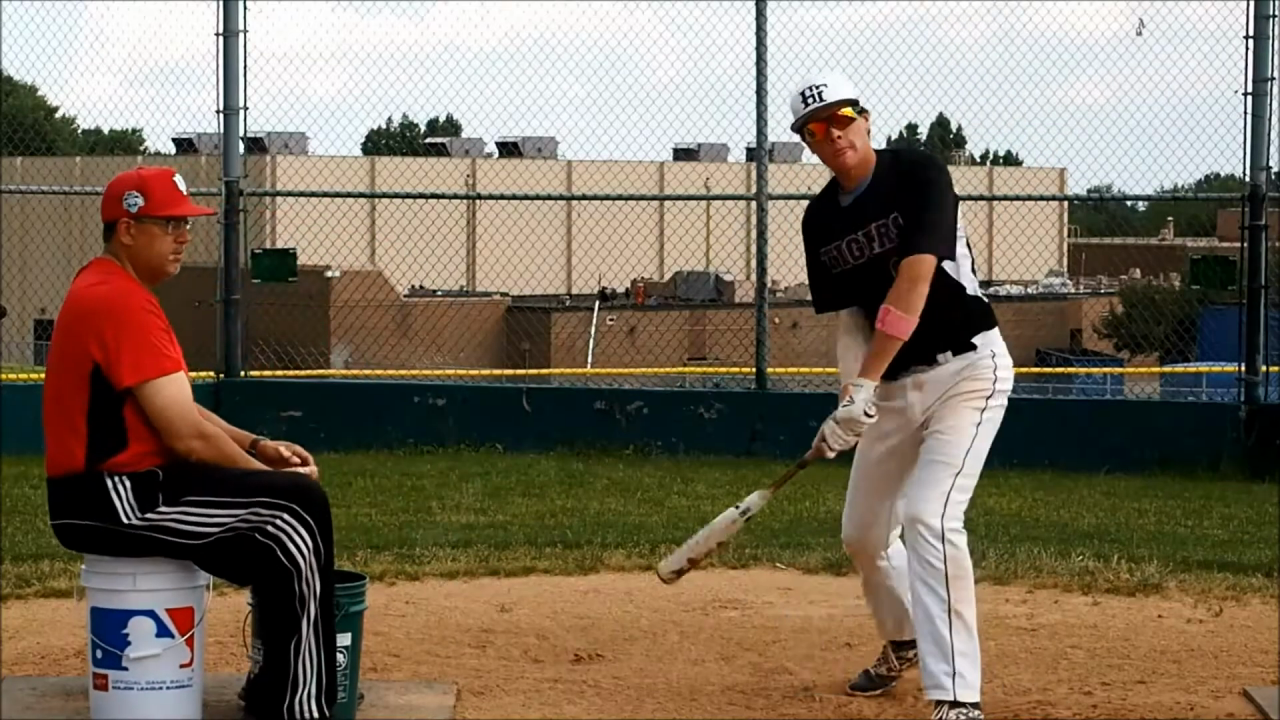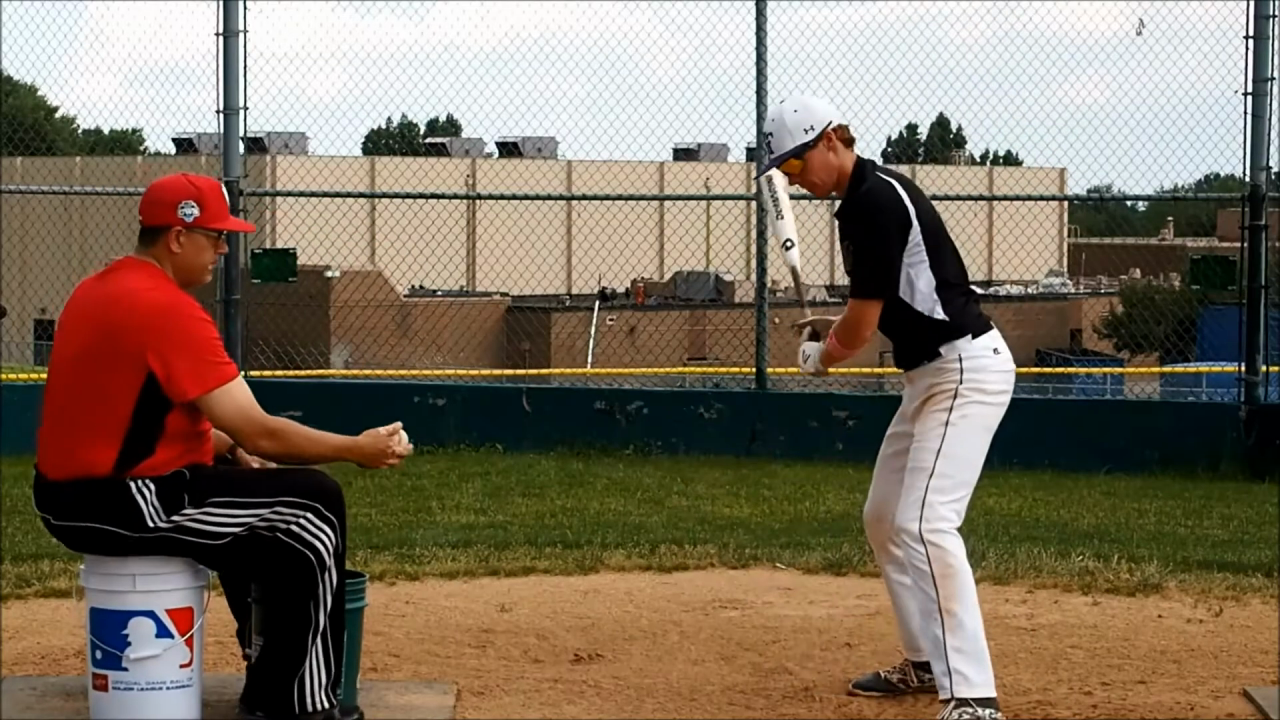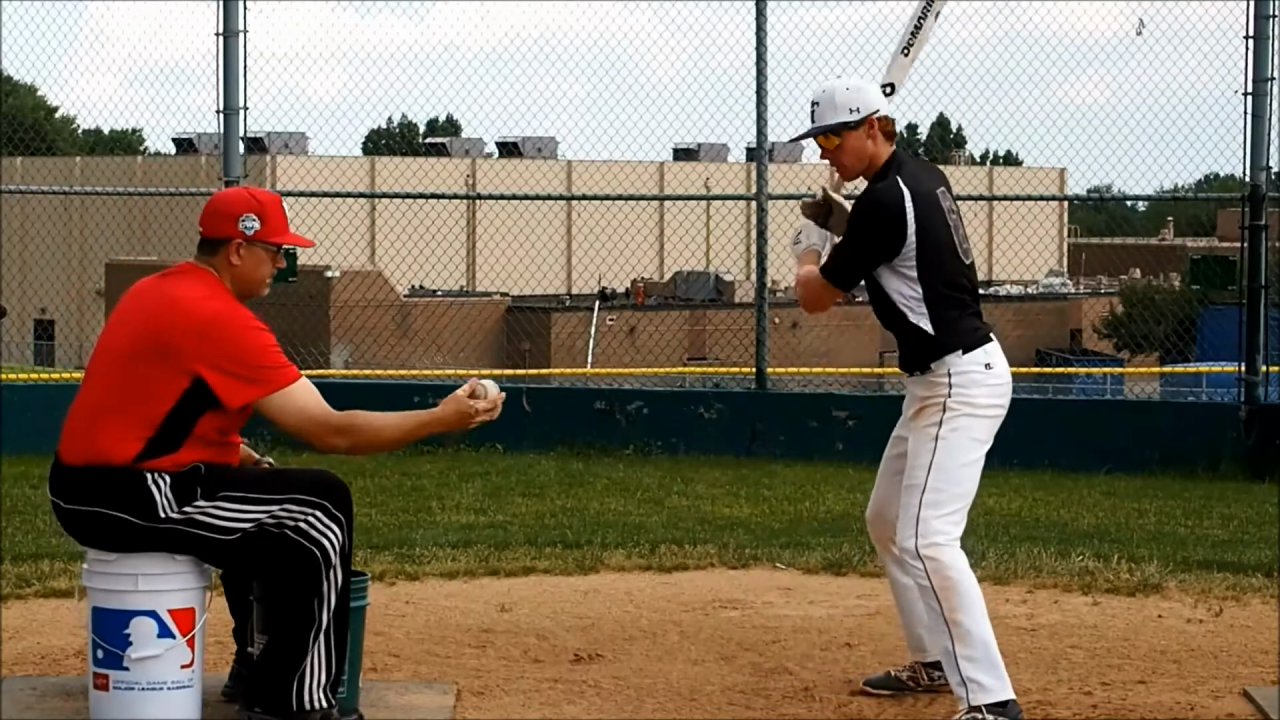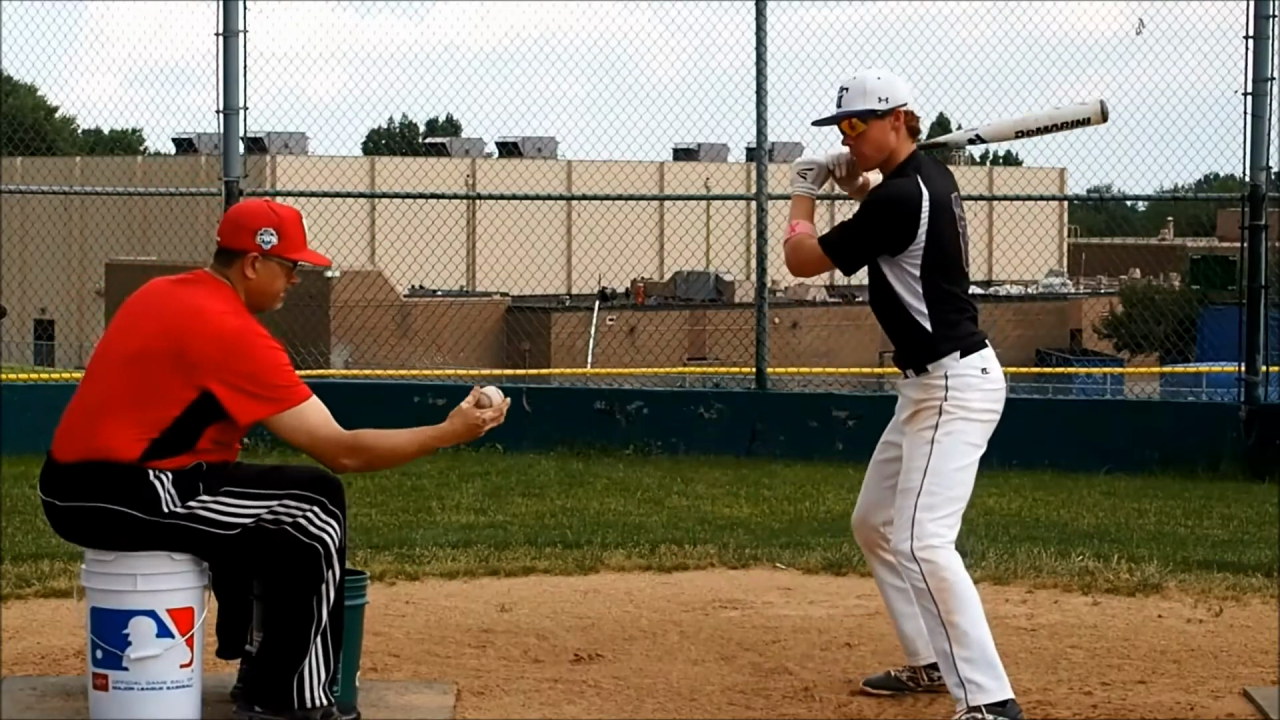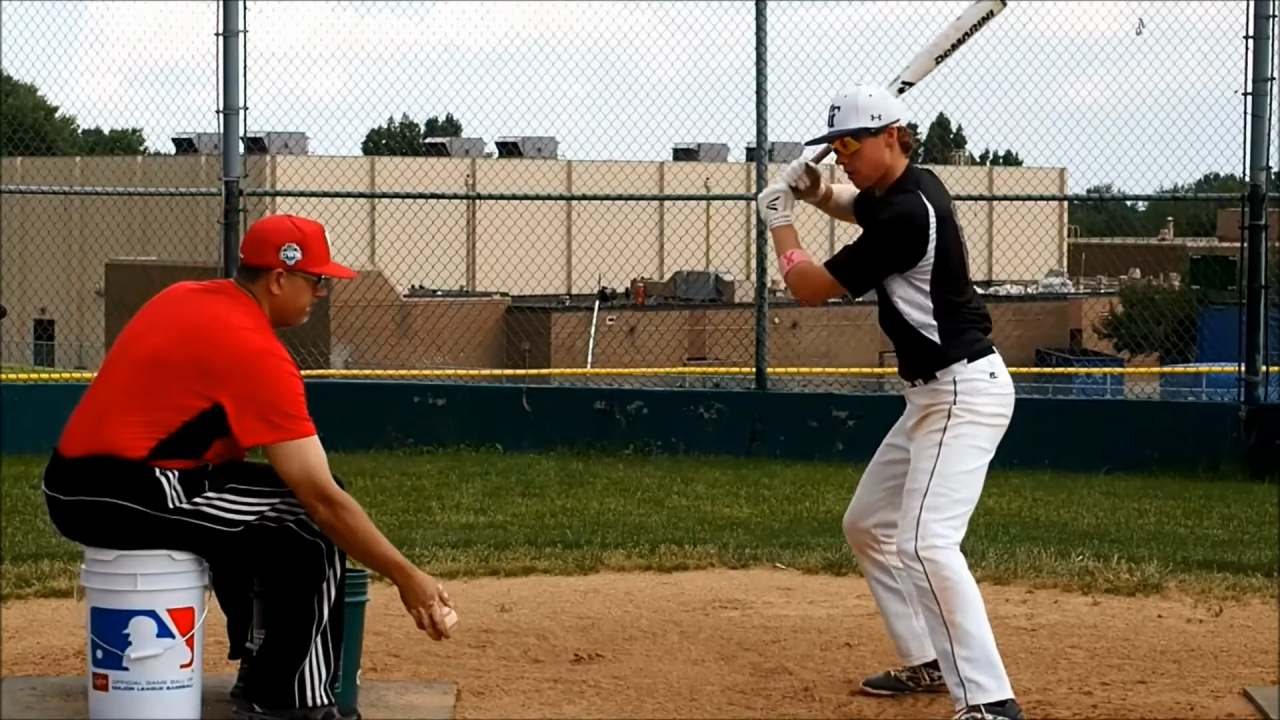
dt=0.5s
person 1, frame 1
left shoulder: (918, 171)
right shoulder: (819, 221)
left elbow: (913, 286)
right elbow: (850, 323)
left wrist: (865, 388)
right wrist: (853, 397)
left hip: (969, 369)
right hip: (894, 387)
left knee: (930, 518)
right knee: (864, 530)
right ankle: (904, 639)
person 1, frame 2
left shoulder: (874, 199)
right shoulder: (867, 193)
left elbow: (861, 325)
left wrist: (819, 354)
right wrist: (836, 329)
left hip: (965, 369)
right hip: (931, 373)
left knee: (926, 524)
right knee: (884, 519)
right ankle: (926, 660)
person 1, frame 3
left shoulder: (884, 200)
right shoulder: (921, 175)
left elbow: (815, 298)
left wrist: (808, 248)
right wrist: (844, 224)
left hip: (959, 380)
right hip: (943, 377)
left knee: (927, 538)
right knee: (887, 521)
right ankle: (933, 661)
person 1, frame 4
left shoulder: (906, 196)
right shoulder: (925, 177)
left elbow: (801, 259)
left wrist: (802, 192)
right wrist: (854, 181)
left hip: (953, 385)
right hip: (928, 383)
left knee: (922, 539)
right knee: (874, 522)
right ankle: (929, 661)
person 1, frame 5
left shoulder: (907, 213)
right shoulder: (909, 189)
left elbow: (809, 287)
right elbow: (861, 207)
left wrist: (779, 222)
right wrist: (817, 190)
left hip: (964, 390)
right hip: (935, 391)
left knee: (925, 542)
right knee: (868, 525)
right ankle: (930, 661)
person 2, frame 1
left shoulder: (113, 292)
right shoulder: (122, 303)
left elbow: (178, 408)
right elbow: (189, 437)
left wrist: (256, 446)
right wrist: (272, 479)
left hip: (113, 489)
right hip: (109, 501)
left knee: (286, 510)
right knee: (297, 507)
person 2, frame 2
left shoulder: (100, 288)
right shoulder: (170, 310)
right elbow: (260, 433)
left wrist: (231, 454)
right wrist: (356, 448)
left hip: (75, 492)
right hip: (118, 503)
left knee: (259, 495)
right knee: (315, 501)
person 2, frame 3
left shoulder: (155, 289)
right shoulder: (223, 319)
right elbow: (332, 432)
left wrist: (252, 462)
right wrist: (439, 418)
left hip: (89, 487)
right hip: (128, 499)
left knee: (277, 505)
right knee: (318, 511)
left ankle: (264, 672)
person 2, frame 4
left shoulder: (160, 292)
right shoulder: (235, 334)
right elbow: (342, 451)
right wrist: (448, 433)
left hip: (75, 486)
right hip: (120, 497)
left knee: (264, 505)
right knee: (313, 511)
left ankle: (263, 675)
person 2, frame 5
left shoulder: (181, 297)
right shoulder: (258, 352)
right elbow: (324, 497)
right wrist: (405, 575)
left hip: (75, 486)
right hip: (120, 497)
left knee: (276, 495)
right knee: (308, 518)
left ankle: (264, 671)
